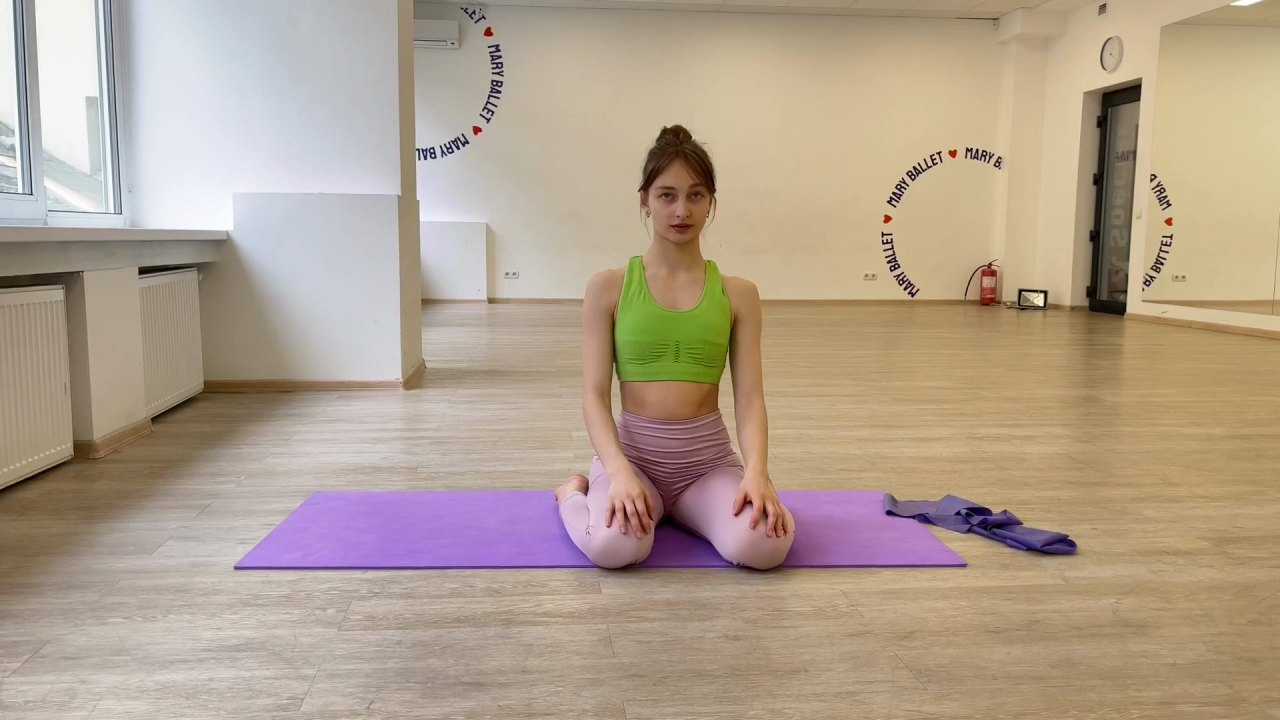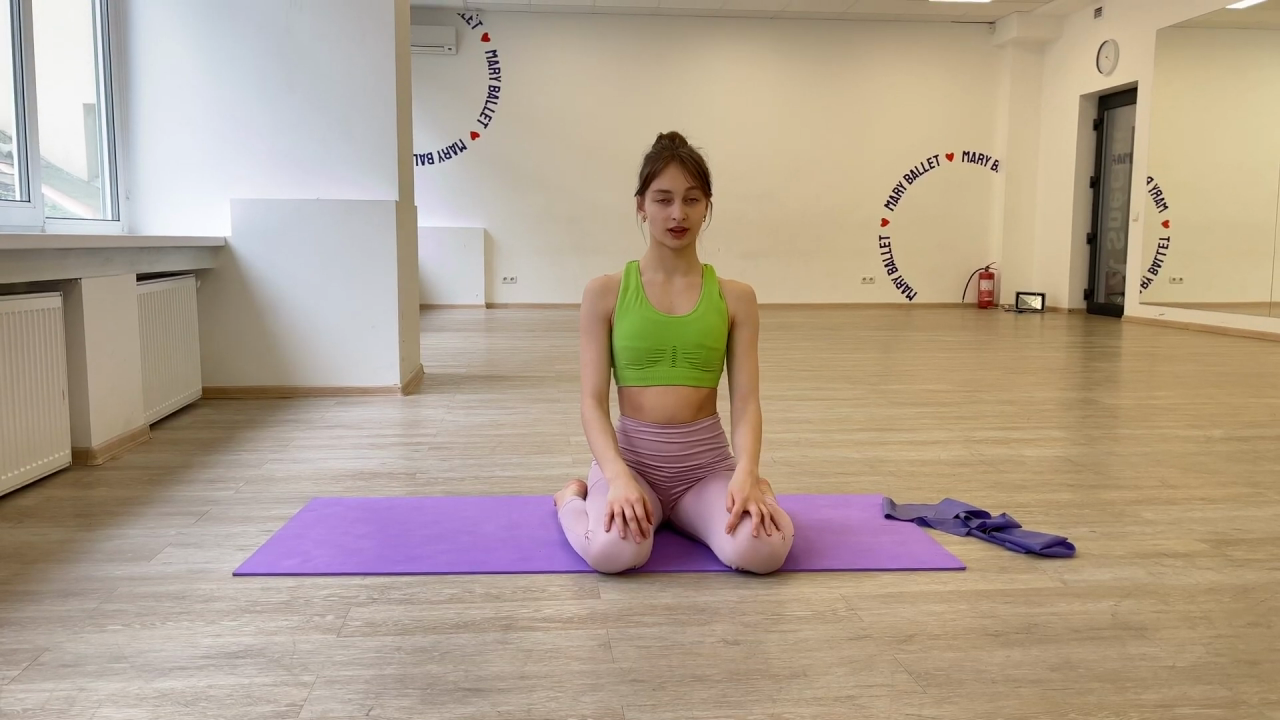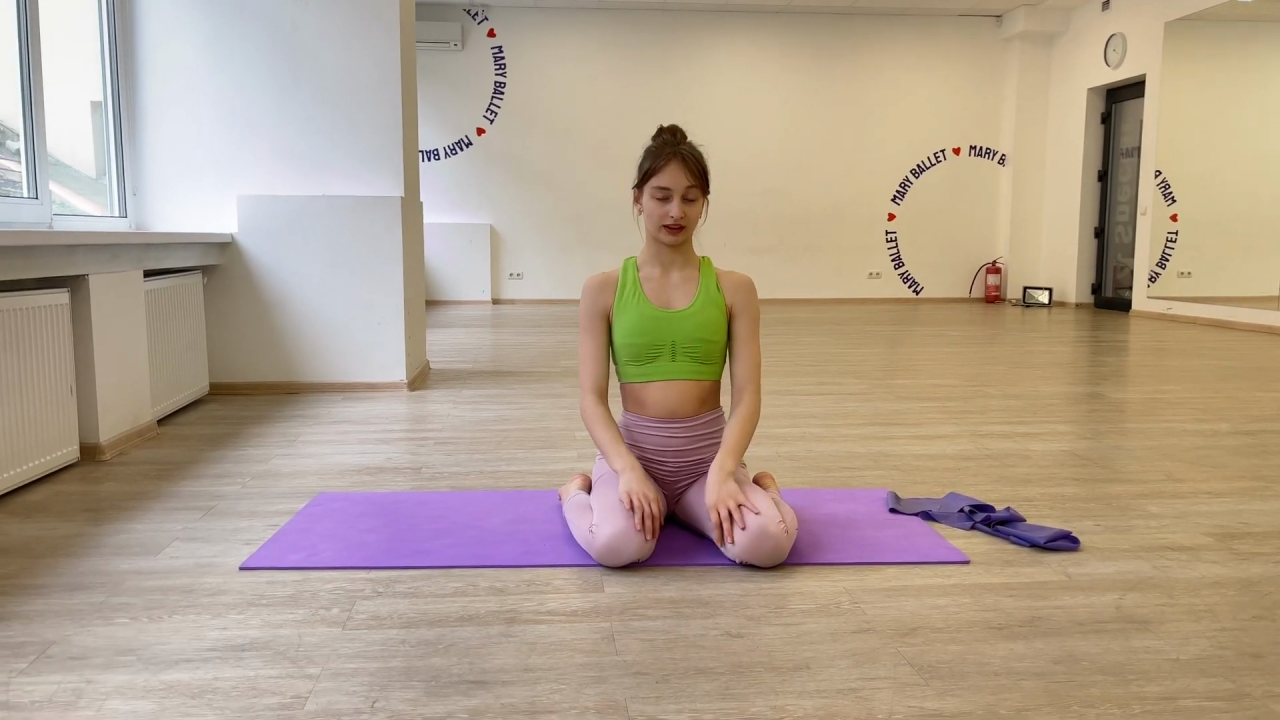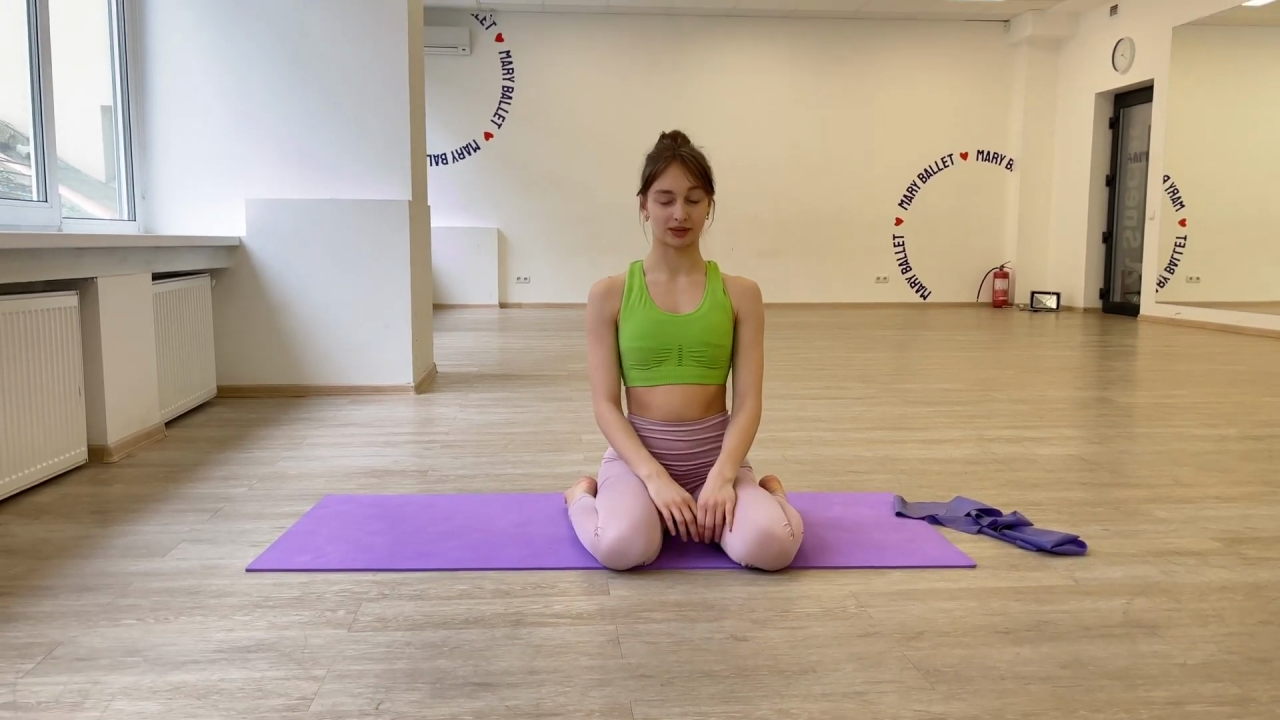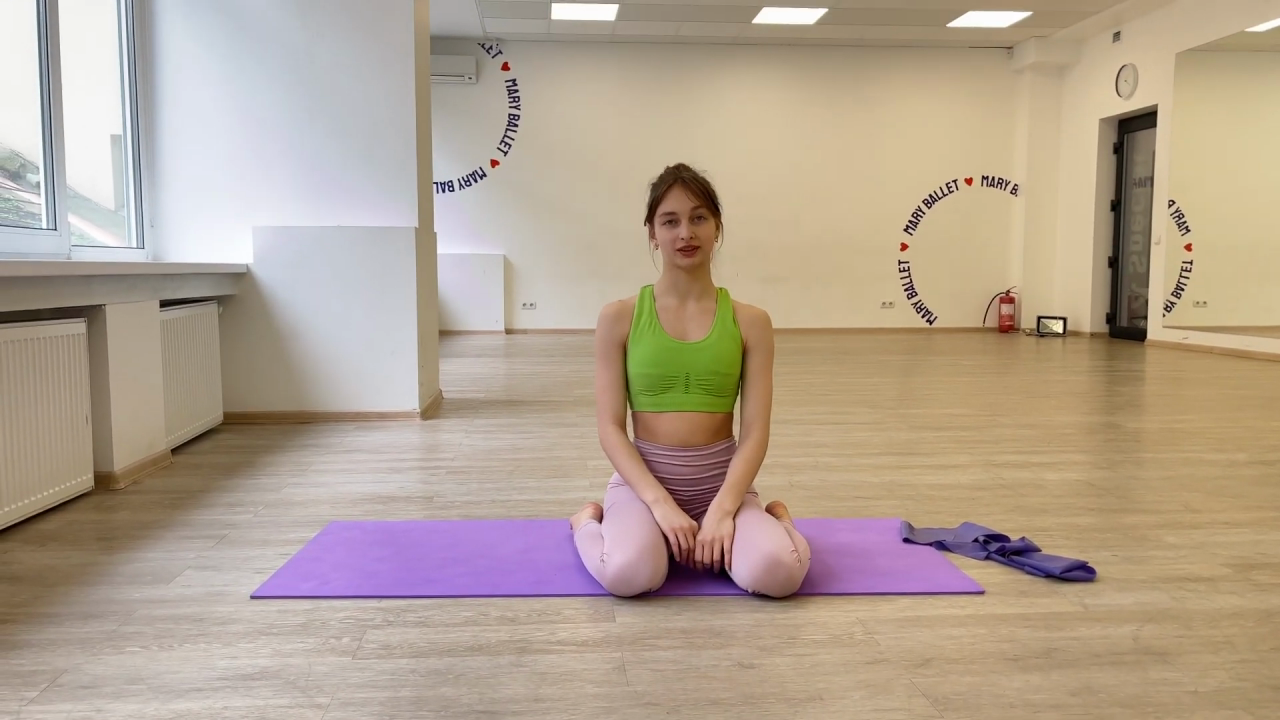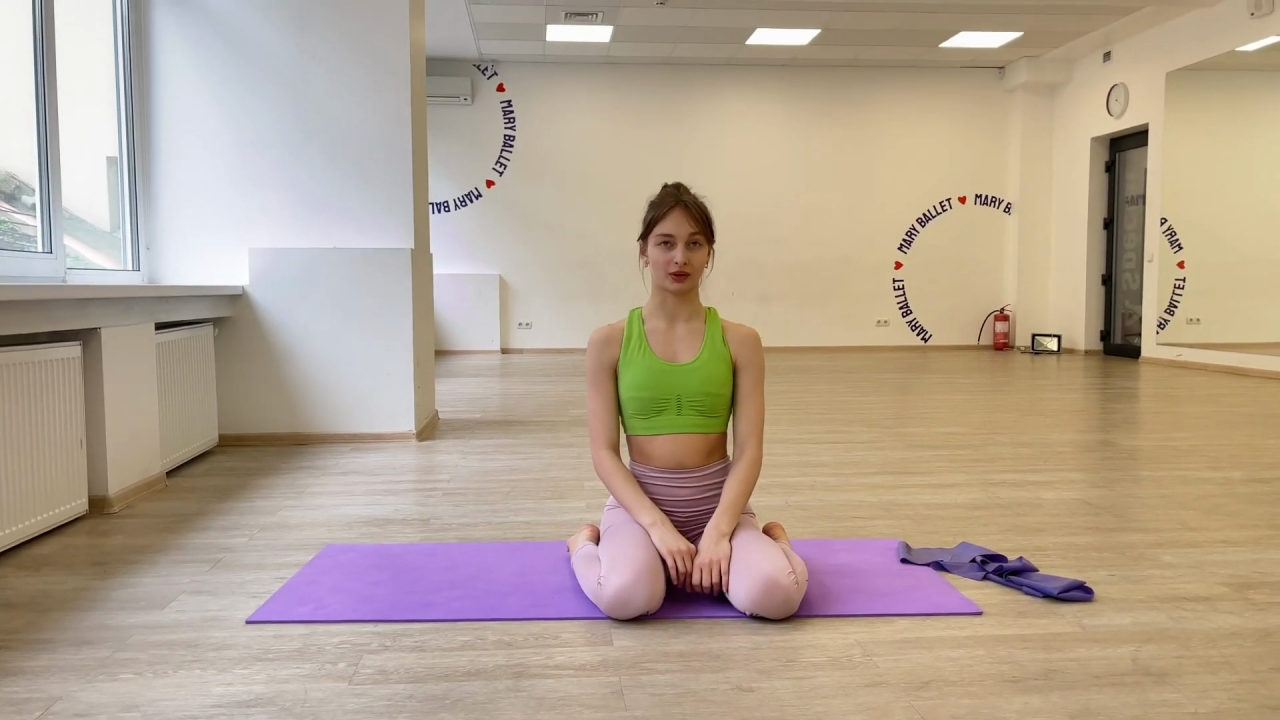
dt=0.7s
person 1, frame 1
left shoulder: (738, 294)
right shoulder: (608, 287)
left elbow: (750, 398)
right elbow: (595, 396)
left wrist: (756, 471)
right wrist: (619, 471)
left hip: (708, 456)
right hip: (633, 450)
left knee: (764, 545)
right knee: (612, 546)
left ankle: (681, 506)
right ankle: (574, 494)
person 1, frame 2
left shoulder: (735, 298)
right shoulder: (605, 292)
left elbow: (746, 401)
right elbow: (593, 400)
left wrist: (745, 472)
right wrist: (617, 476)
left hip: (707, 459)
right hip: (631, 454)
left knee: (762, 550)
right knee: (611, 551)
right ankle: (572, 499)
person 1, frame 3
left shoulder: (735, 289)
right shoulder: (603, 289)
left elbow: (747, 397)
right elbow: (592, 398)
left wrist: (722, 472)
right wrist: (629, 470)
left hip: (709, 450)
right hip: (633, 446)
left knee: (765, 543)
right knee: (615, 544)
left ankle: (760, 488)
right ankle: (577, 493)
person 1, frame 4
left shoulder: (740, 294)
right shoulder: (610, 293)
left elbow: (748, 402)
right elbow: (605, 404)
left wrist: (722, 477)
right wrist: (655, 476)
left hip: (714, 452)
right hip: (637, 452)
left knee: (770, 546)
right knee: (622, 547)
left ankle: (767, 492)
right ankle: (583, 496)
person 1, frame 5
left shoulder: (750, 322)
right shoulder: (619, 317)
left elbow: (755, 432)
right elbow: (610, 428)
left wrist: (722, 509)
right wrist: (661, 503)
left hip: (721, 480)
right hip: (643, 478)
left knee: (777, 573)
right knee: (628, 574)
left ankle: (773, 519)
right ankle: (588, 522)
person 1, frame 6
left shoulder: (740, 341)
right shoulder: (608, 342)
left elbow: (749, 451)
right elbow: (604, 452)
left wrist: (718, 531)
right wrist: (658, 526)
left hip: (717, 500)
right hip: (639, 500)
left knee: (773, 594)
right knee: (626, 596)
left ankle: (771, 539)
right ankle: (586, 544)
